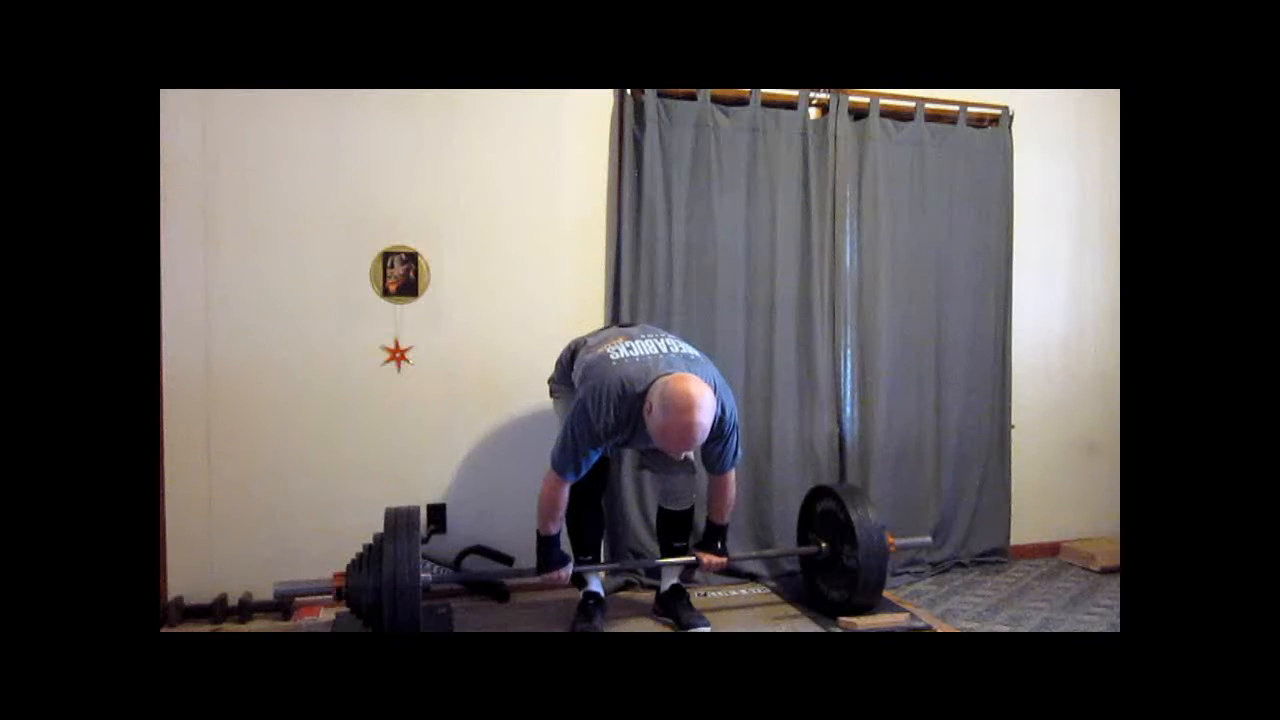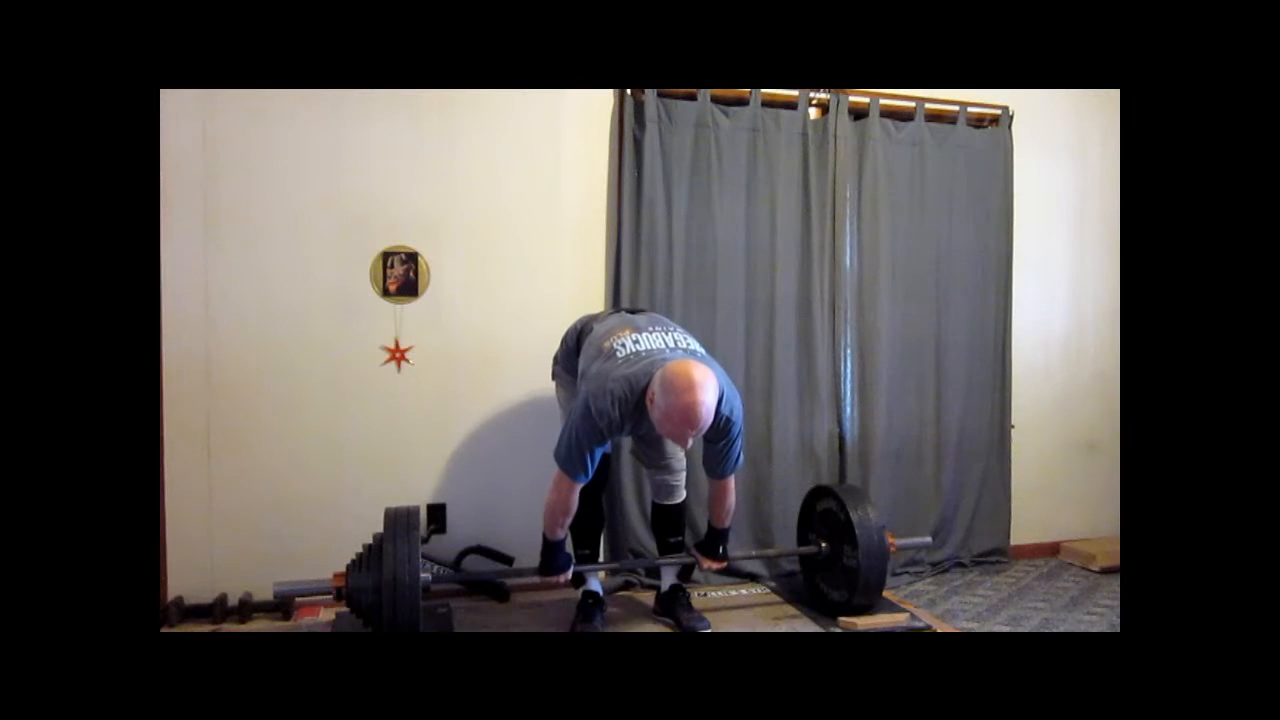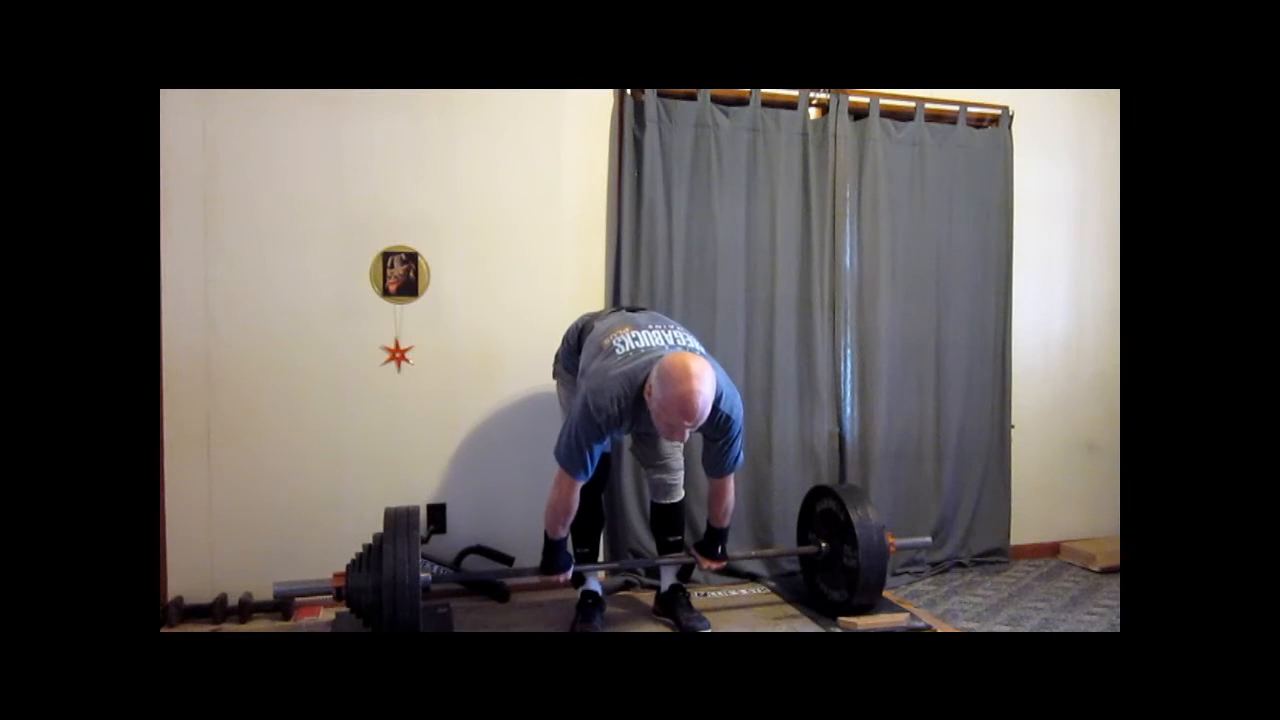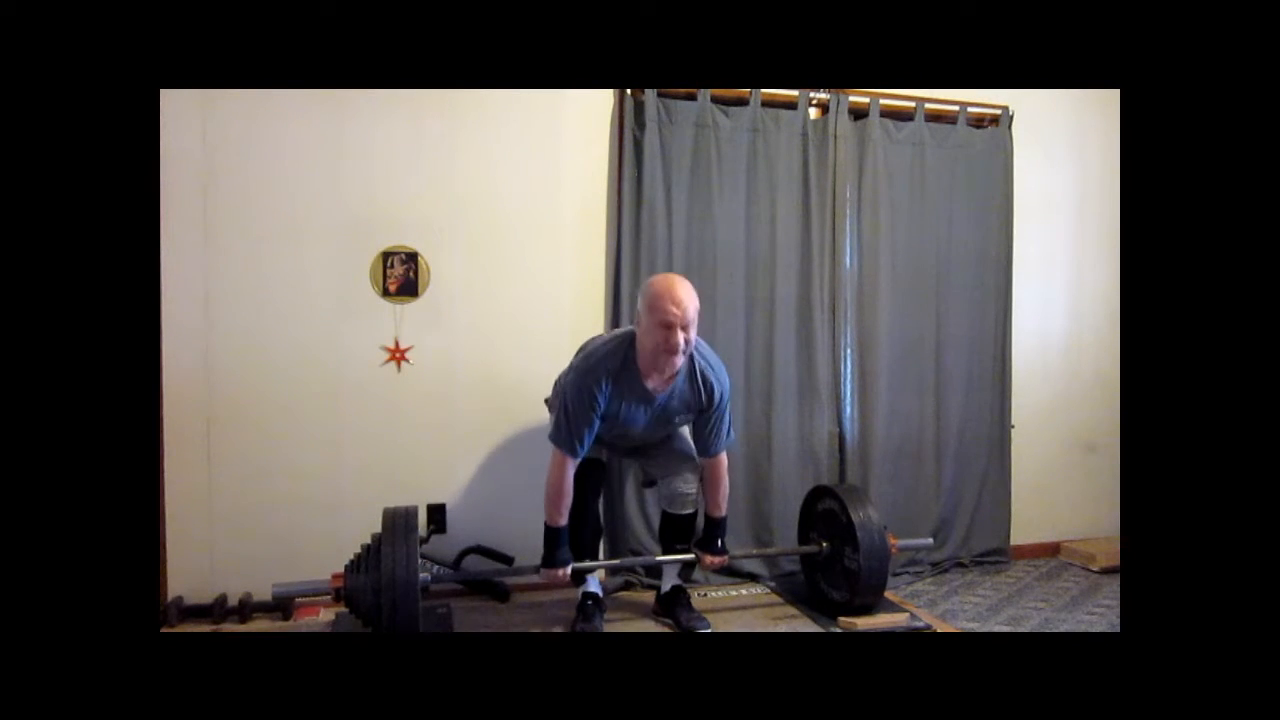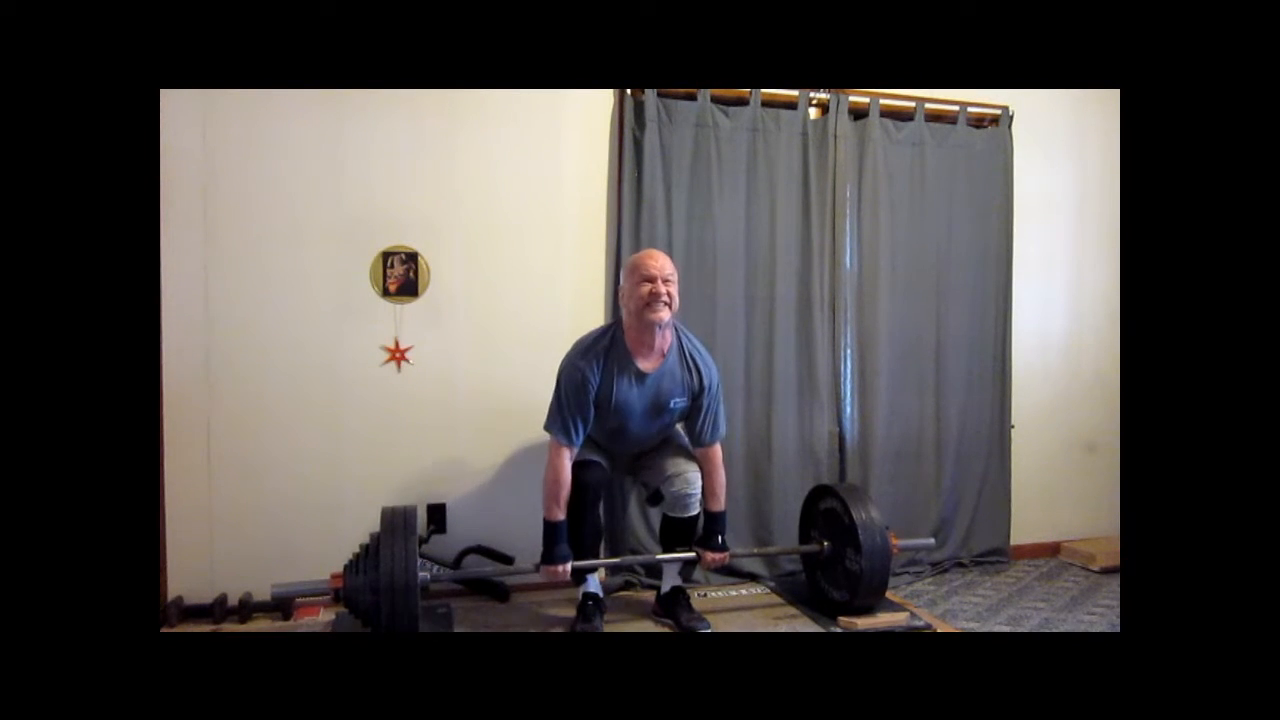
dt=0.5s
person 1, frame 1
left shoulder: (718, 402)
right shoulder: (598, 404)
left elbow: (722, 476)
right elbow: (557, 482)
left wrist: (714, 540)
right wrist: (549, 552)
right hip: (576, 378)
left knee: (680, 478)
right knee: (586, 481)
left ankle: (671, 590)
right ankle: (591, 592)
person 1, frame 2
left shoulder: (724, 403)
right shoulder: (604, 400)
left elbow: (722, 481)
right elbow: (567, 485)
left wrist: (715, 543)
right wrist: (553, 554)
left knee: (670, 476)
right knee: (590, 479)
left ankle: (671, 590)
right ankle: (590, 591)
person 1, frame 3
left shoulder: (724, 402)
right shoulder: (603, 398)
left elbow: (722, 480)
right elbow: (568, 483)
left wrist: (714, 543)
right wrist: (555, 554)
right hip: (580, 355)
left knee: (669, 473)
right knee: (589, 478)
left ankle: (670, 589)
right ankle: (590, 591)
person 1, frame 4
left shoulder: (710, 374)
right shoulder: (594, 366)
left elbow: (714, 459)
right elbow: (564, 462)
left wrist: (714, 536)
right wrist: (555, 547)
left hip: (659, 433)
right hip: (594, 431)
left knee: (685, 481)
right knee: (583, 486)
left ankle: (671, 591)
right ankle: (590, 594)
person 1, frame 5
left shoulder: (697, 362)
right shoulder: (588, 359)
left elbow: (709, 451)
right elbow: (561, 452)
left wrist: (715, 531)
right wrist: (554, 542)
left hip: (656, 443)
right hip: (594, 444)
left knee: (688, 482)
right knee: (584, 483)
left ankle: (671, 593)
right ankle: (590, 596)
